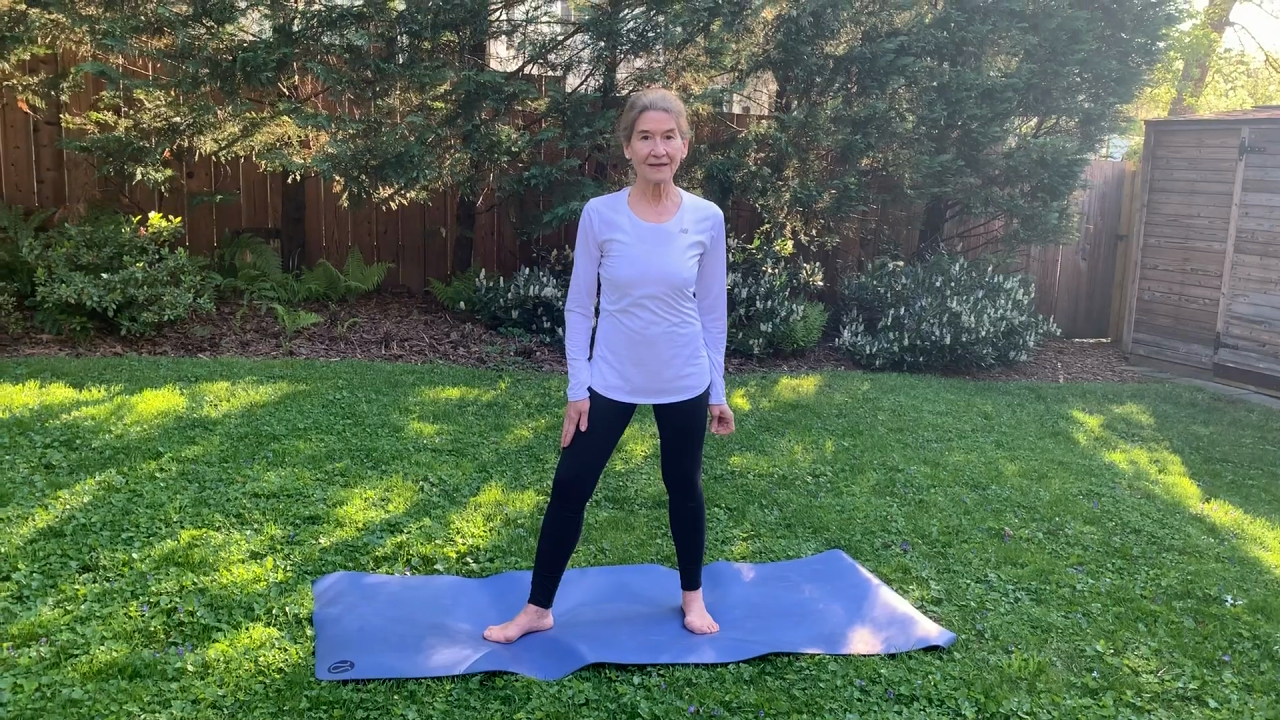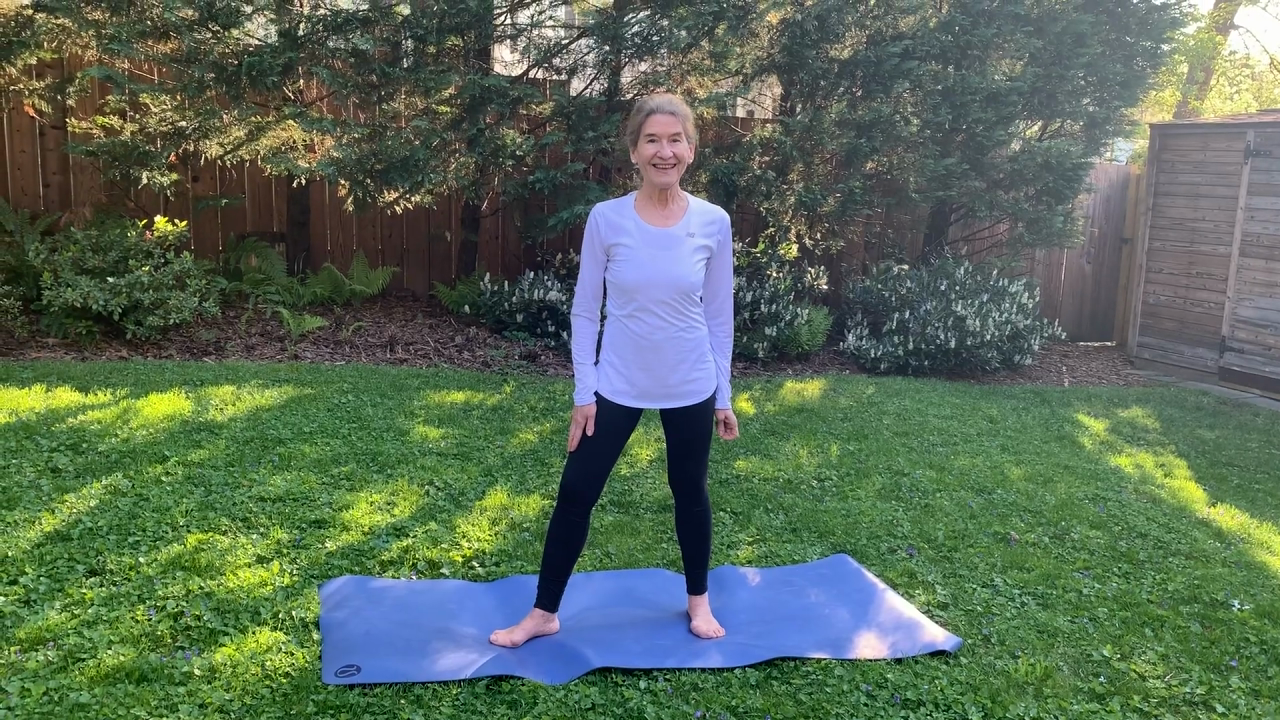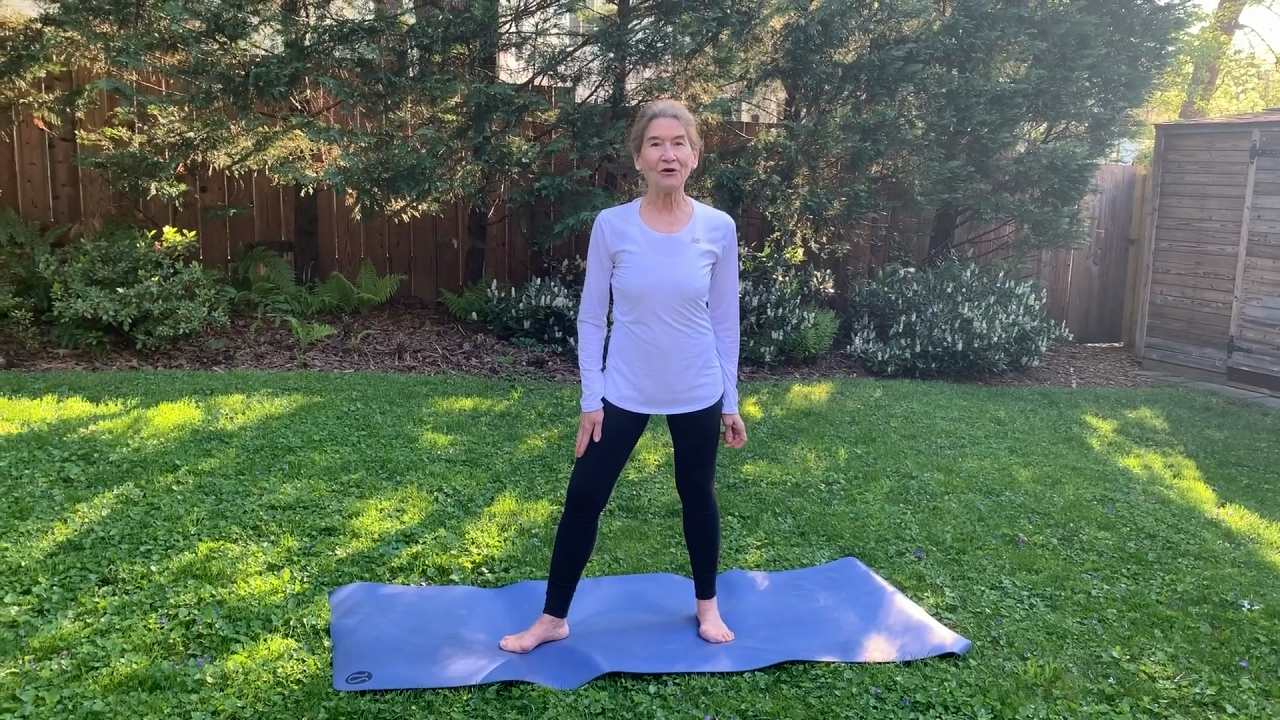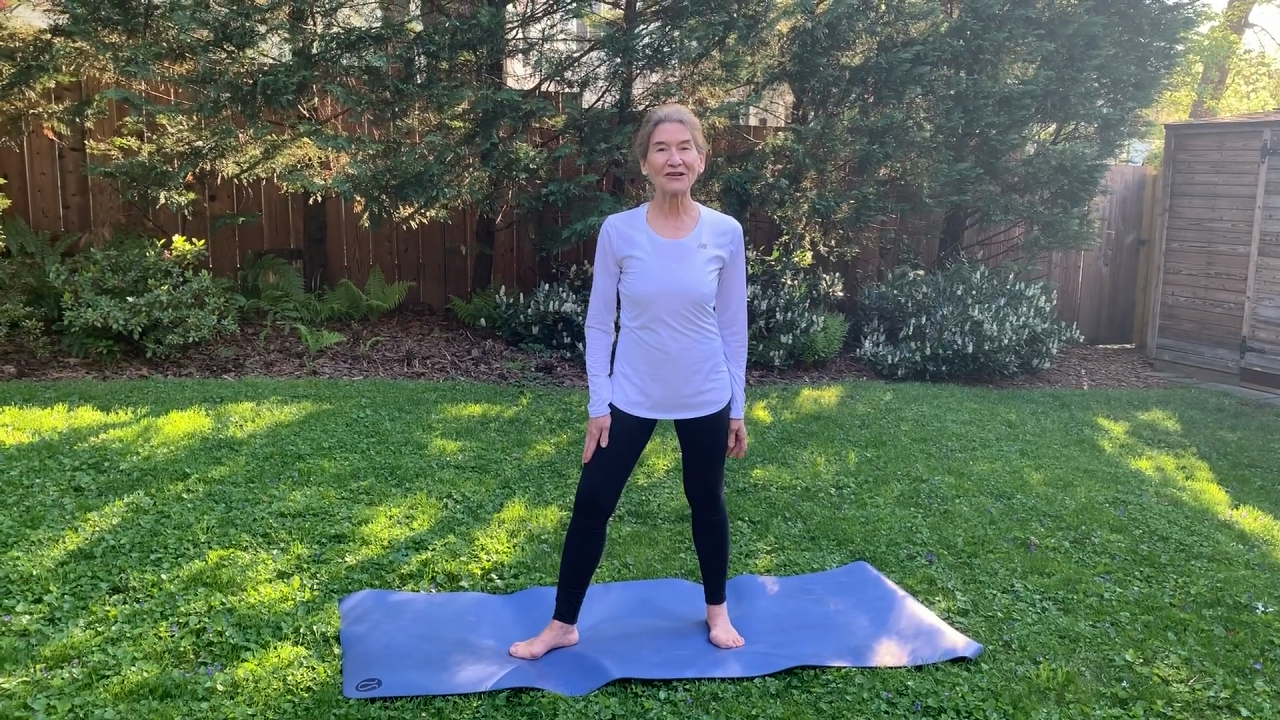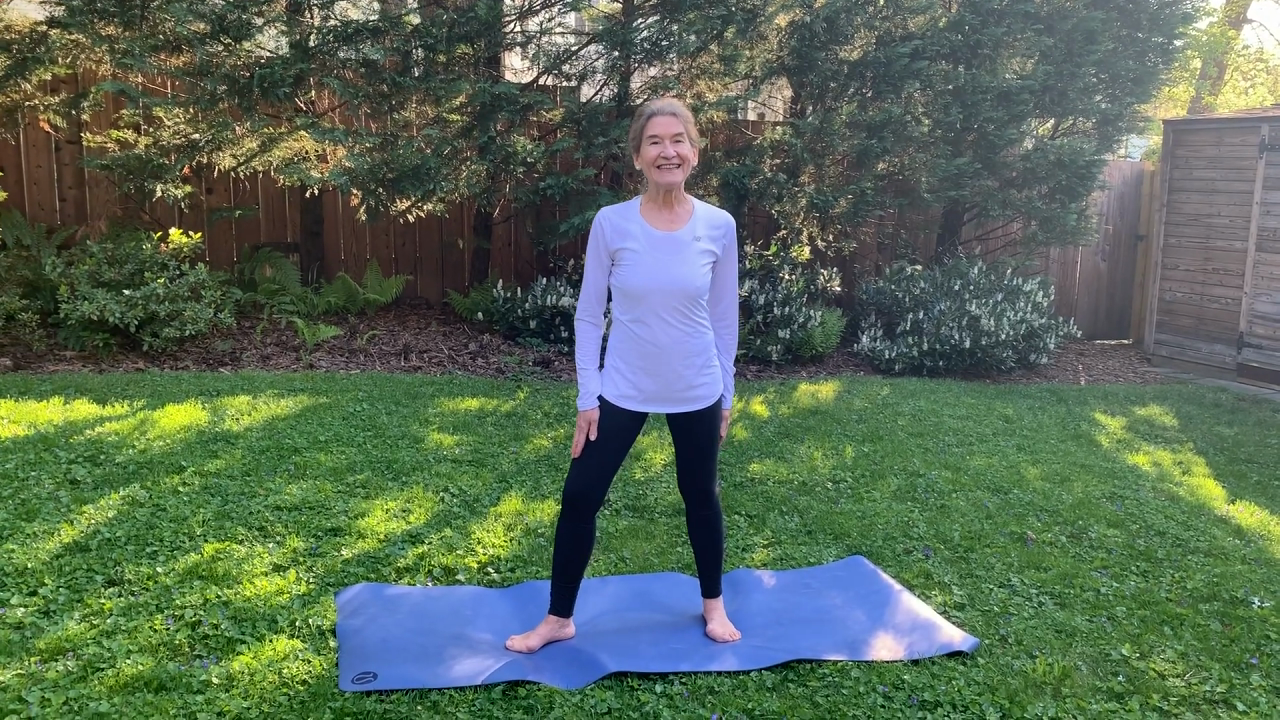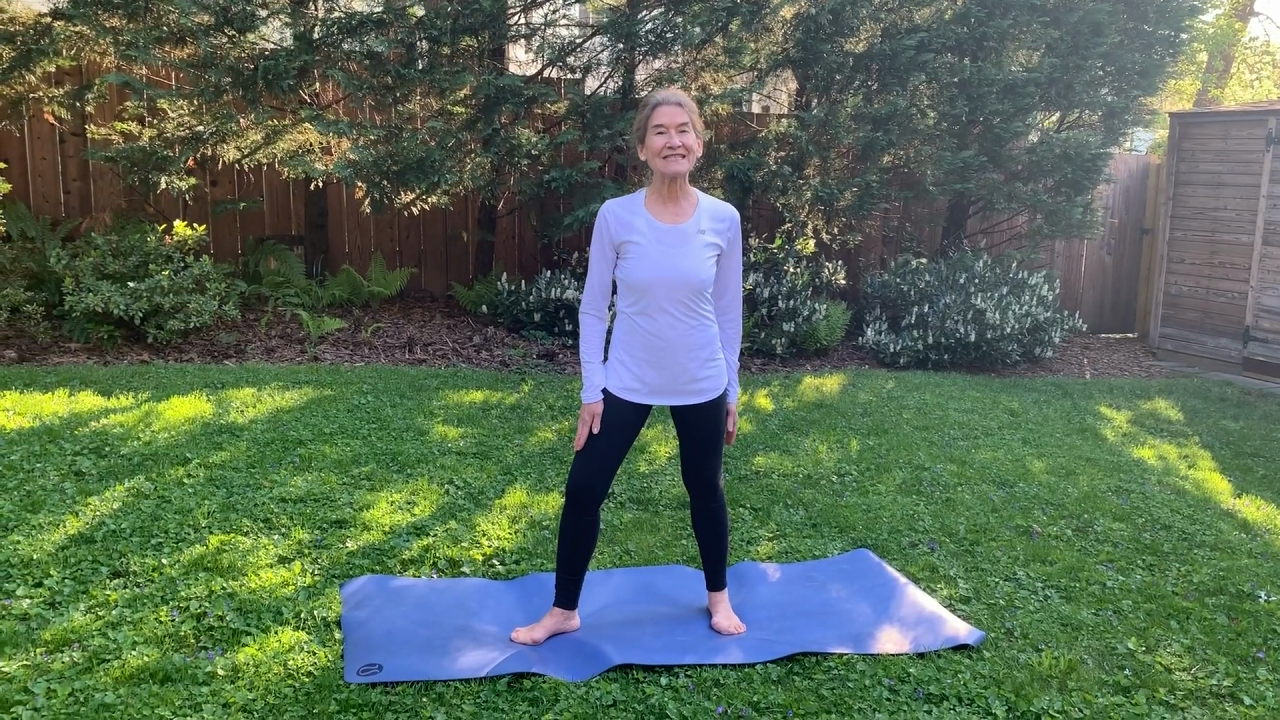
dt=0.5s
person 1, frame 1
left shoulder: (706, 219)
right shoulder: (599, 215)
left elbow: (712, 310)
right elbow: (579, 306)
left wrist: (717, 391)
right wrist: (576, 388)
left hip: (683, 383)
right hip: (611, 381)
left knee: (684, 488)
right knee: (569, 488)
left ankle: (692, 596)
right ankle: (538, 608)
person 1, frame 2
left shoulder: (714, 222)
right shoulder: (606, 218)
left elbow: (719, 315)
right elbow: (585, 310)
left wrist: (723, 395)
right wrist: (583, 392)
left hip: (690, 388)
right hip: (618, 385)
left knee: (690, 492)
right knee: (575, 492)
left ankle: (698, 599)
right ankle: (544, 612)
person 1, frame 3
left shoulder: (718, 228)
right shoulder: (611, 226)
left elbow: (724, 320)
right elbow: (591, 317)
left wrist: (730, 400)
right wrist: (590, 398)
left hip: (696, 394)
right hip: (623, 392)
left knee: (697, 497)
right knee: (583, 498)
left ankle: (706, 604)
right ankle: (552, 618)
person 1, frame 4
left shoulder: (726, 232)
right shoulder: (618, 231)
left elbow: (733, 324)
right elbow: (599, 322)
left wrist: (737, 405)
right wrist: (598, 404)
left hip: (704, 398)
right hip: (632, 397)
left knee: (707, 502)
right knee: (591, 504)
left ankle: (717, 609)
right ankle: (563, 623)
person 1, frame 5
left shoulder: (719, 226)
right shoulder: (611, 223)
left elbow: (724, 317)
right elbow: (589, 314)
left wrist: (727, 394)
right wrist: (587, 396)
left hip: (696, 392)
right hip: (622, 390)
left knee: (701, 497)
right knee: (580, 497)
left ankle: (713, 604)
right ankle: (559, 618)
person 1, frame 6
left shoulder: (723, 219)
right shoulder: (615, 216)
left elbow: (728, 310)
right elbow: (593, 308)
left wrist: (732, 390)
right wrist: (591, 390)
left hip: (700, 385)
right hip: (627, 383)
left knee: (705, 491)
right knee: (583, 490)
left ankle: (717, 596)
right ankle: (564, 610)
